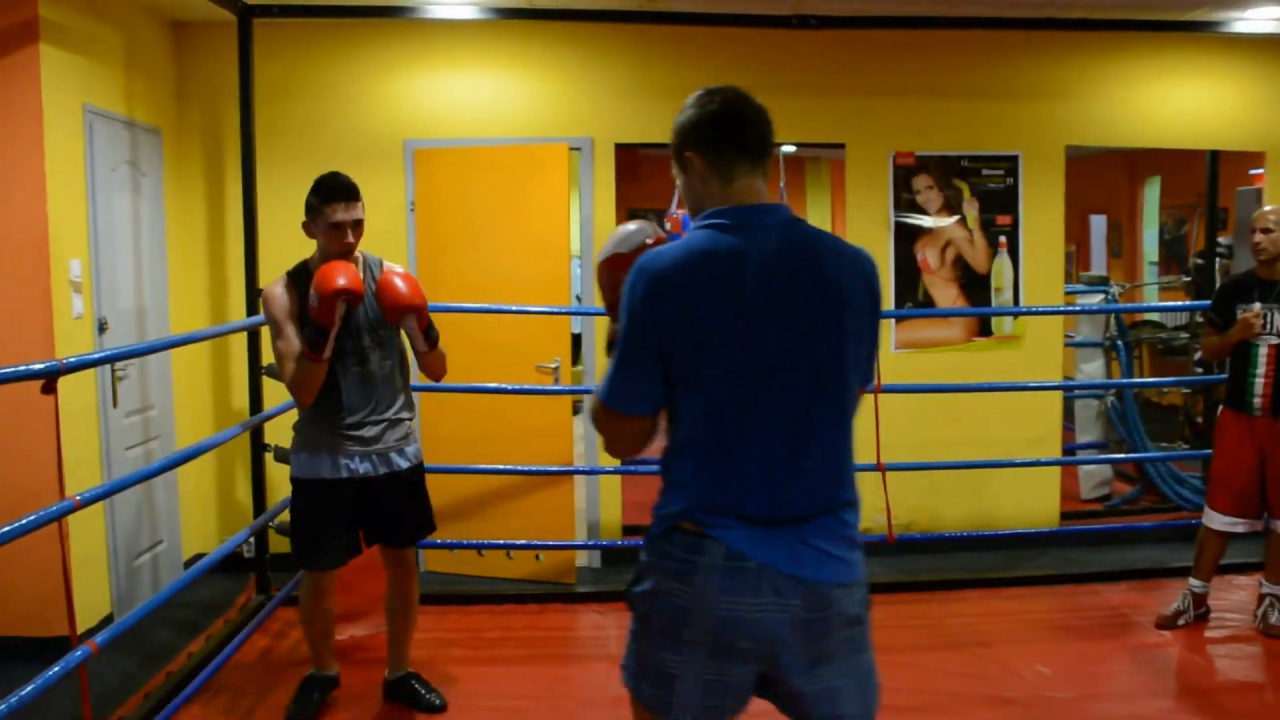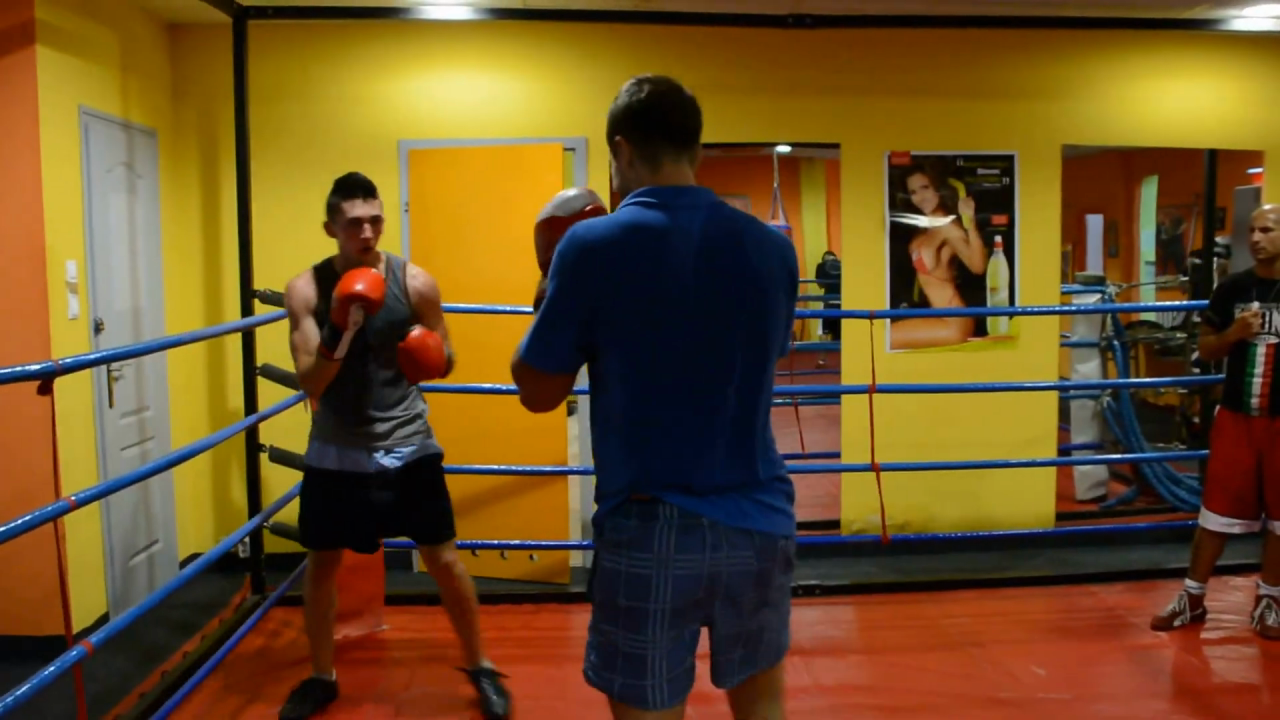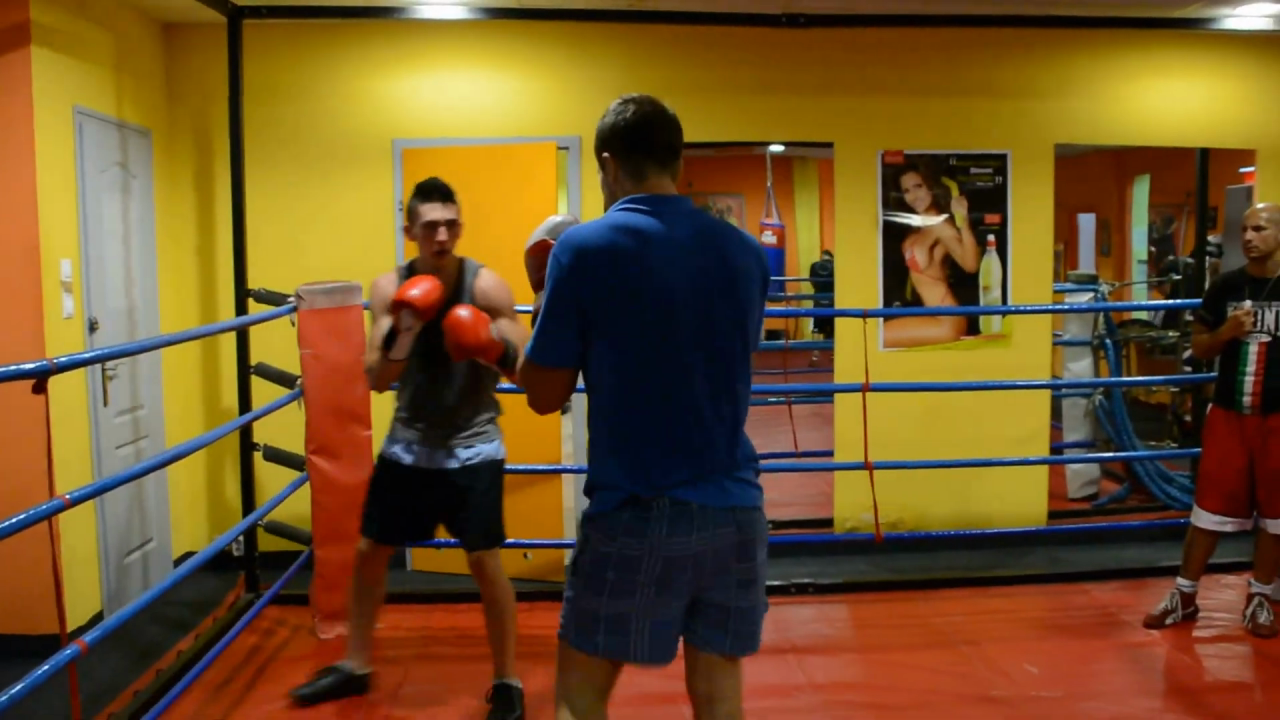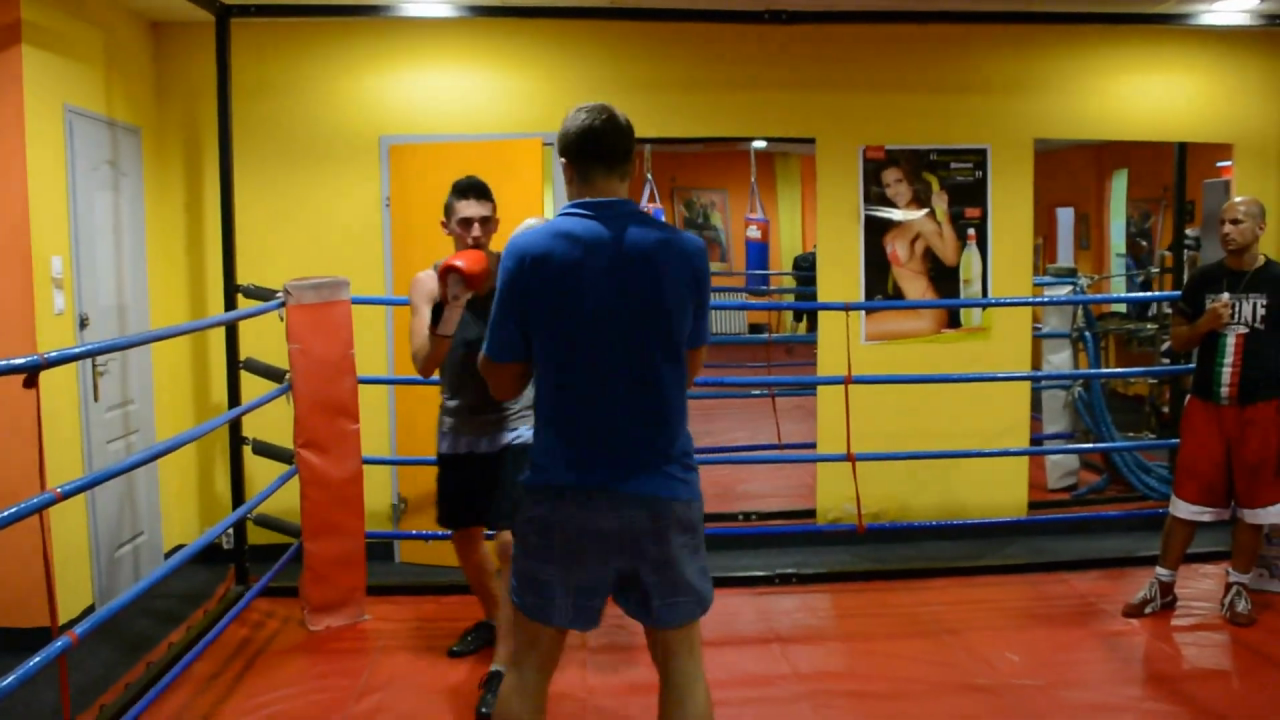
dt=0.3s
person 1, frame 1
left shoulder: (662, 274)
right shoulder: (852, 269)
left elbow: (622, 438)
left wrist: (623, 337)
left hip: (698, 568)
right hip: (824, 571)
person 1, frame 2
left shoulder: (592, 245)
right shoulder: (771, 250)
left elbow: (538, 392)
left wrist: (551, 300)
left hip: (647, 532)
right hip: (758, 524)
person 1, frame 3
left shoulder: (584, 249)
right shoulder: (745, 253)
left elbow: (544, 393)
left wrist: (547, 311)
left hip: (632, 518)
right hip: (732, 510)
person 1, frame 4
left shoulder: (531, 251)
right shoulder: (685, 252)
left elbow: (502, 380)
left hip: (562, 498)
right hip: (664, 492)
left knee: (528, 668)
right knee: (681, 666)
person 2, frame 1
left shoulder: (390, 278)
right shoulder: (283, 294)
left elbow: (436, 371)
right elbow: (301, 392)
left wrist: (422, 326)
right wrist: (322, 327)
left hip: (393, 451)
right hip: (323, 459)
left knee: (402, 565)
right knee: (319, 581)
left ankle: (398, 674)
right ankle: (323, 672)
person 2, frame 2
left shoulder: (414, 280)
right shoulder: (306, 289)
left elbow: (443, 359)
right elbow: (310, 383)
left wrist: (435, 357)
right wrist: (343, 332)
left hip: (406, 444)
right hip: (335, 450)
left knee: (442, 559)
right knee: (320, 564)
left ankle: (479, 664)
person 2, frame 3
left shoulder: (487, 285)
right shoulder: (390, 288)
left elbow: (523, 370)
right elbow: (377, 380)
left wrist: (495, 351)
right wrist: (404, 333)
left hip: (471, 445)
right hip: (408, 443)
left knee: (485, 561)
right knee: (370, 552)
right ankle: (354, 665)
person 2, frame 4
right shoulder: (429, 283)
right elbow: (424, 364)
right wrist: (450, 305)
left hip: (513, 429)
right hip: (459, 433)
left knee: (505, 540)
right knee: (464, 536)
left ankle: (503, 664)
right ankle: (492, 622)
person 3, frame 1
right shoulder: (1234, 289)
right elbow: (1208, 350)
right wrist: (1236, 334)
right hip: (1239, 415)
right knee: (1220, 509)
right ankle: (1196, 596)
person 3, frame 2
right shoulder: (1232, 288)
right elbow: (1206, 349)
right wrist: (1234, 333)
right hip: (1236, 415)
right knee: (1217, 510)
right ankle: (1192, 598)
person 3, frame 3
right shoulder: (1225, 286)
right elbow: (1198, 348)
right wrist: (1226, 331)
right hip: (1228, 413)
right knee: (1209, 508)
right ankle: (1184, 595)
person 3, frame 4
right shoulder: (1204, 279)
right elbow: (1178, 341)
right wrist: (1205, 323)
right hip: (1206, 405)
right knee: (1187, 498)
left ankle: (1238, 588)
right ankle: (1163, 585)
